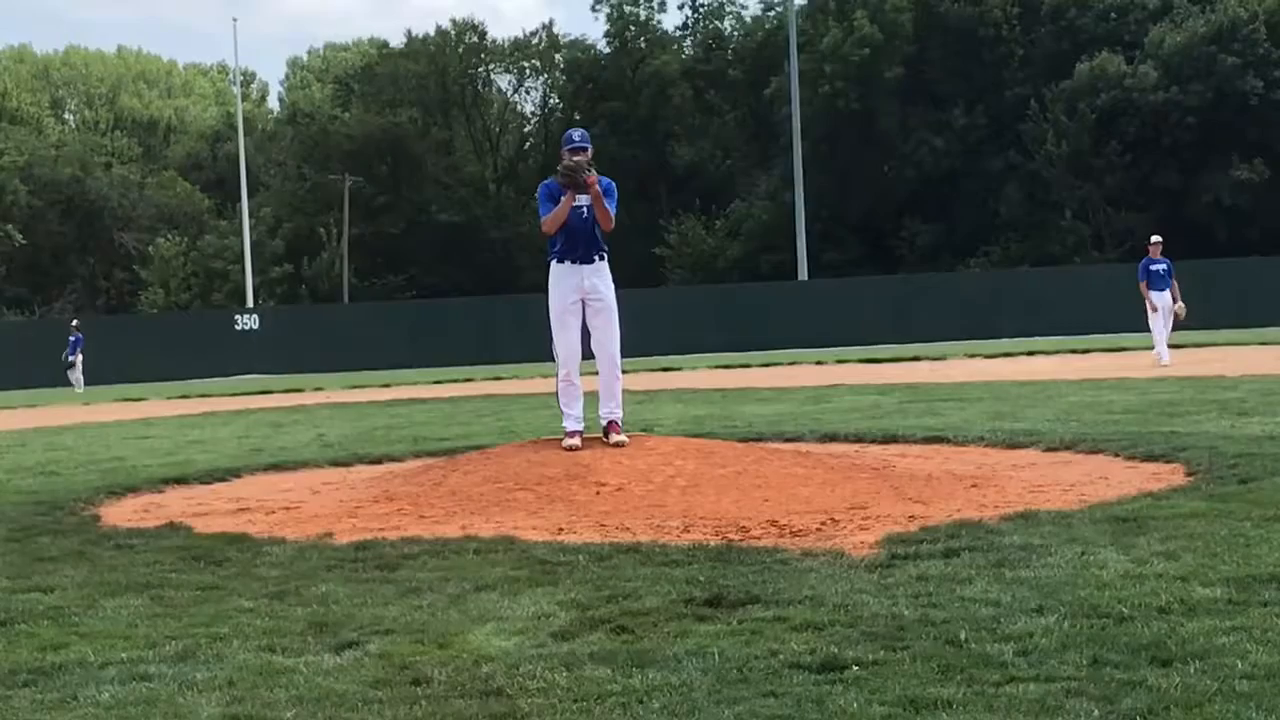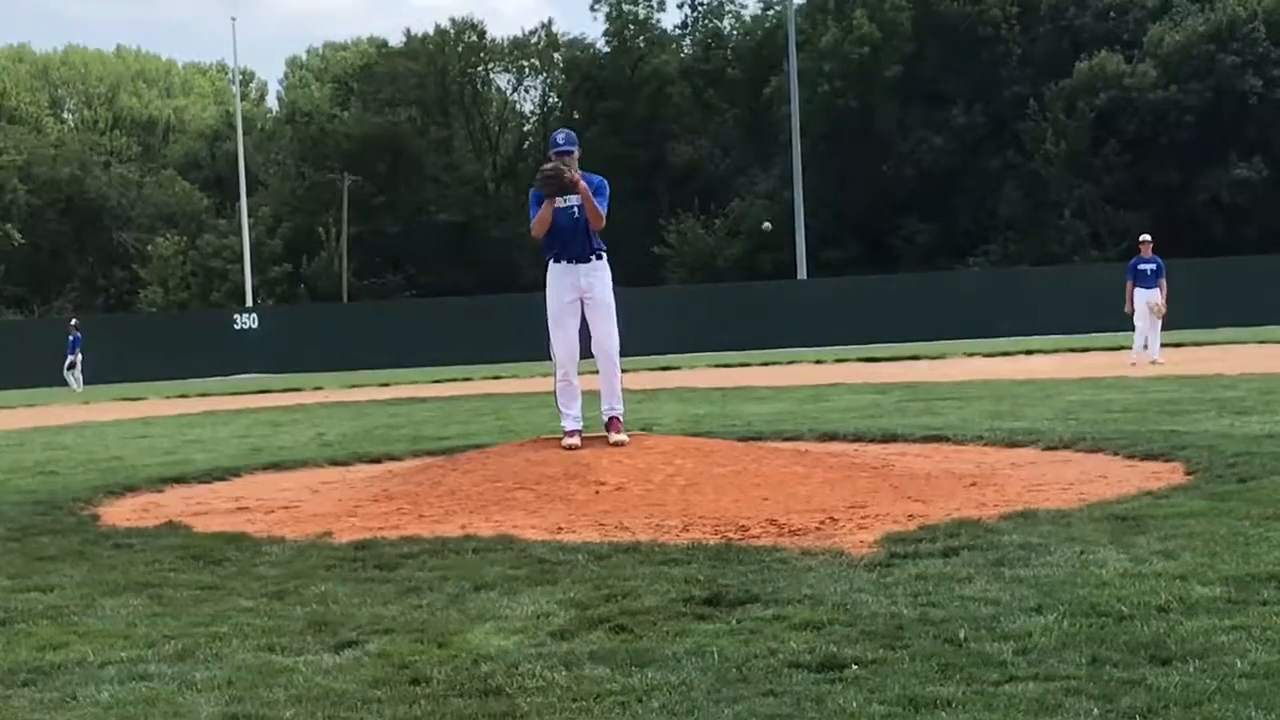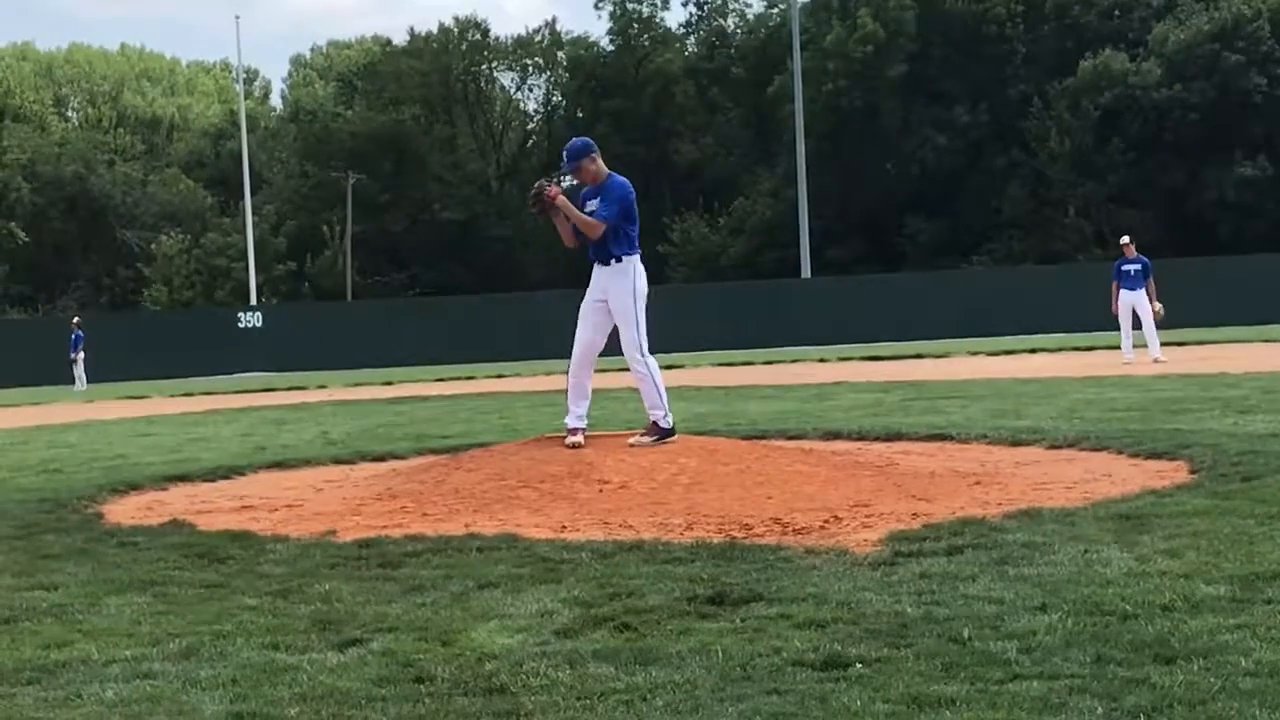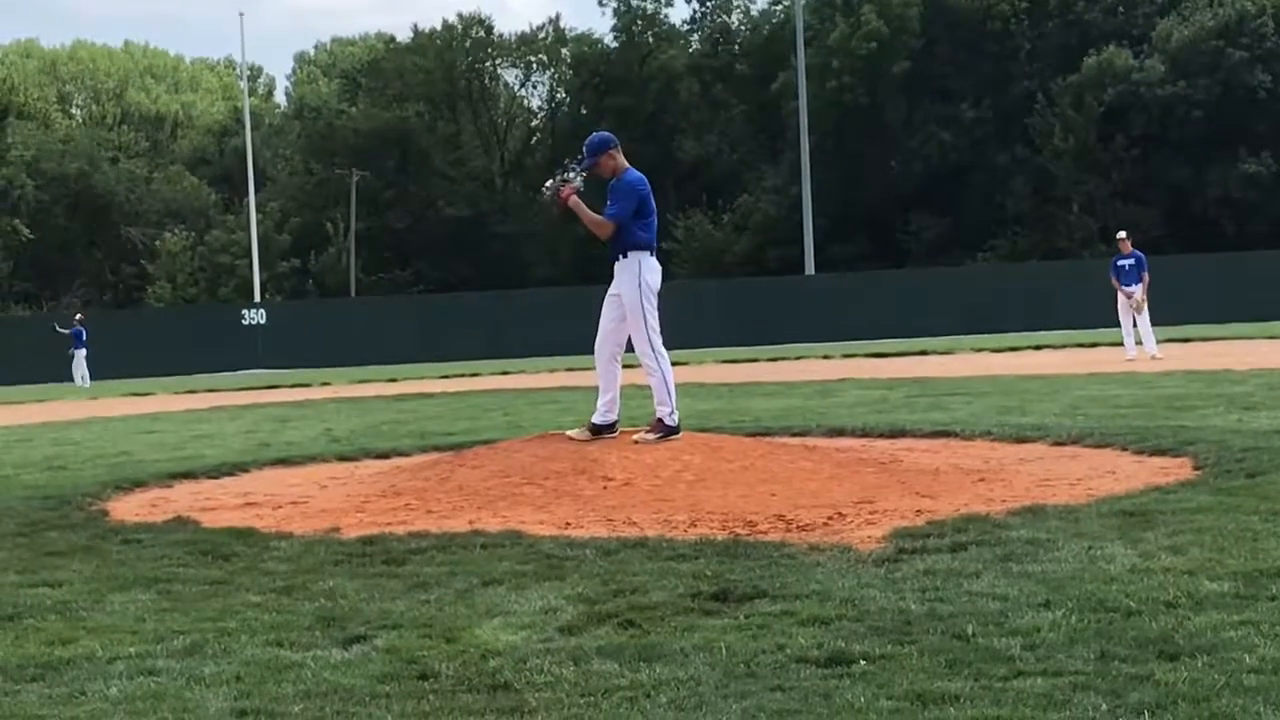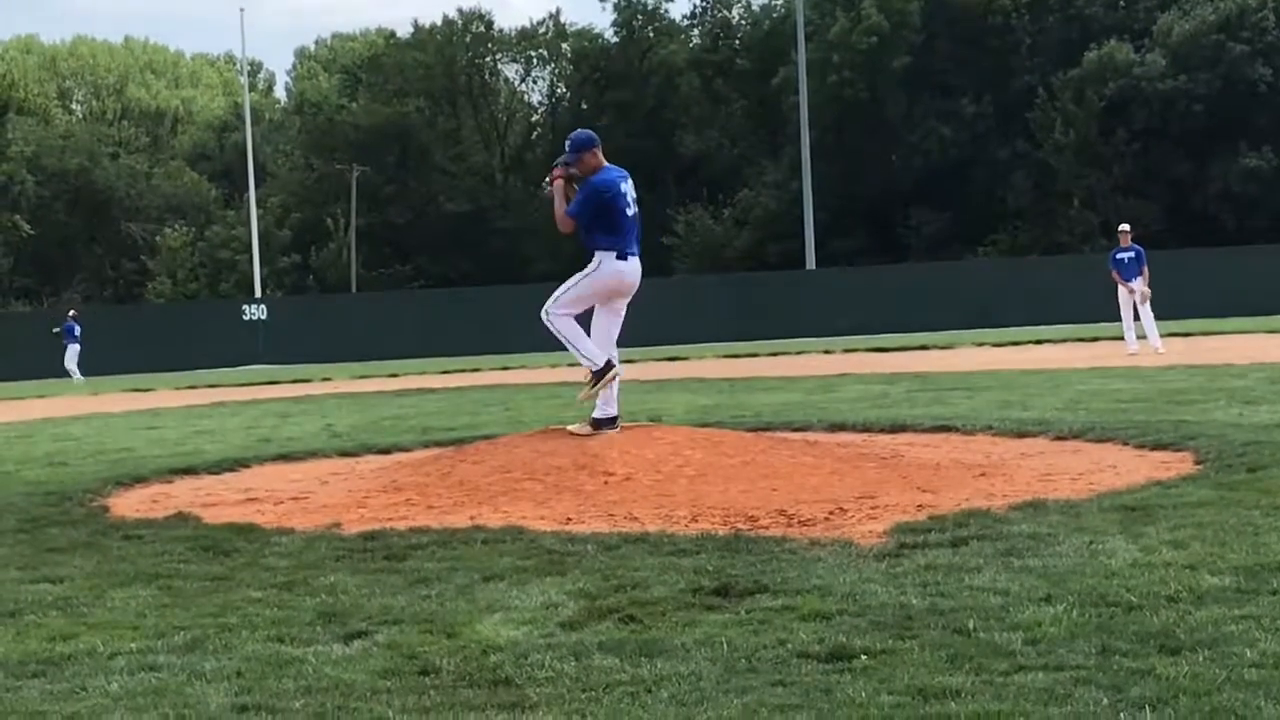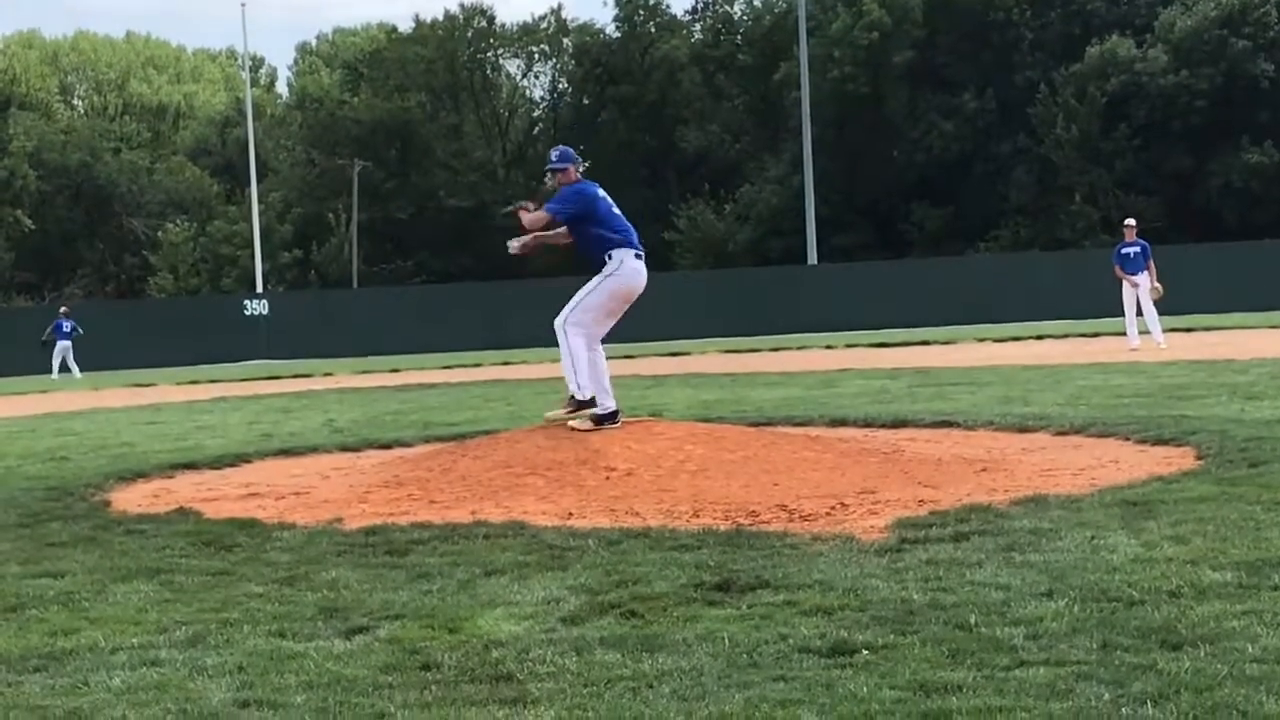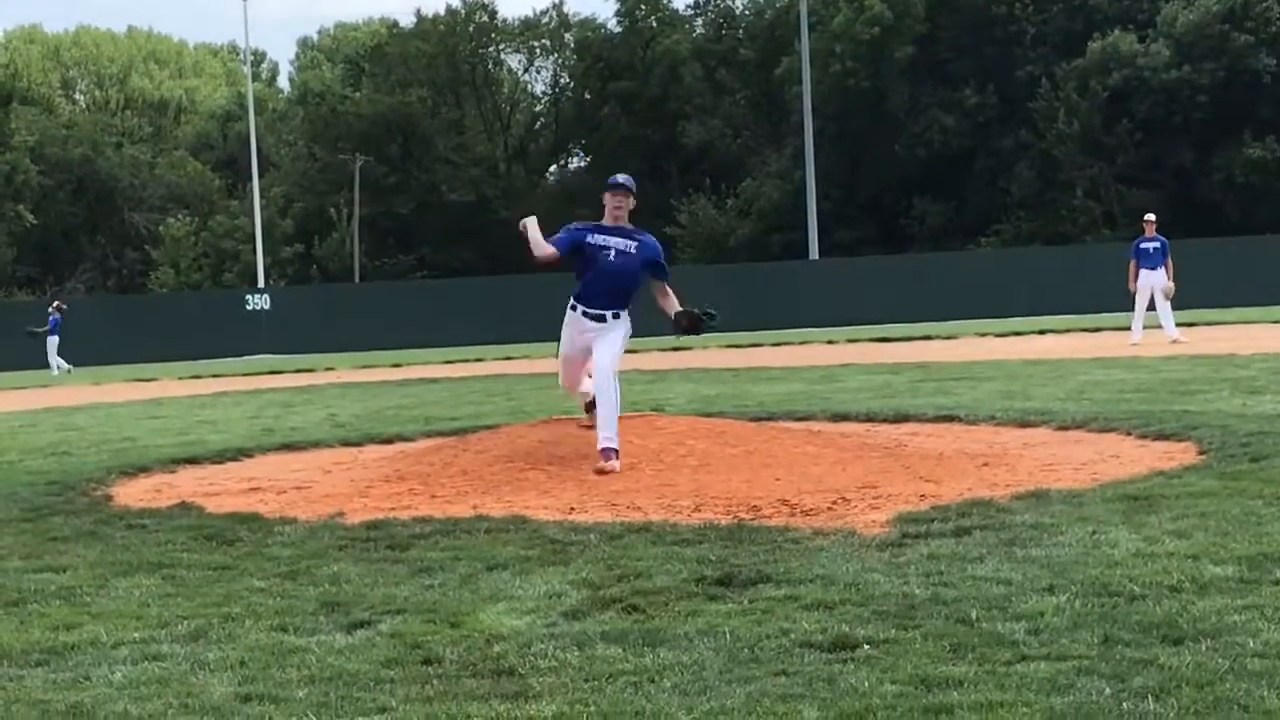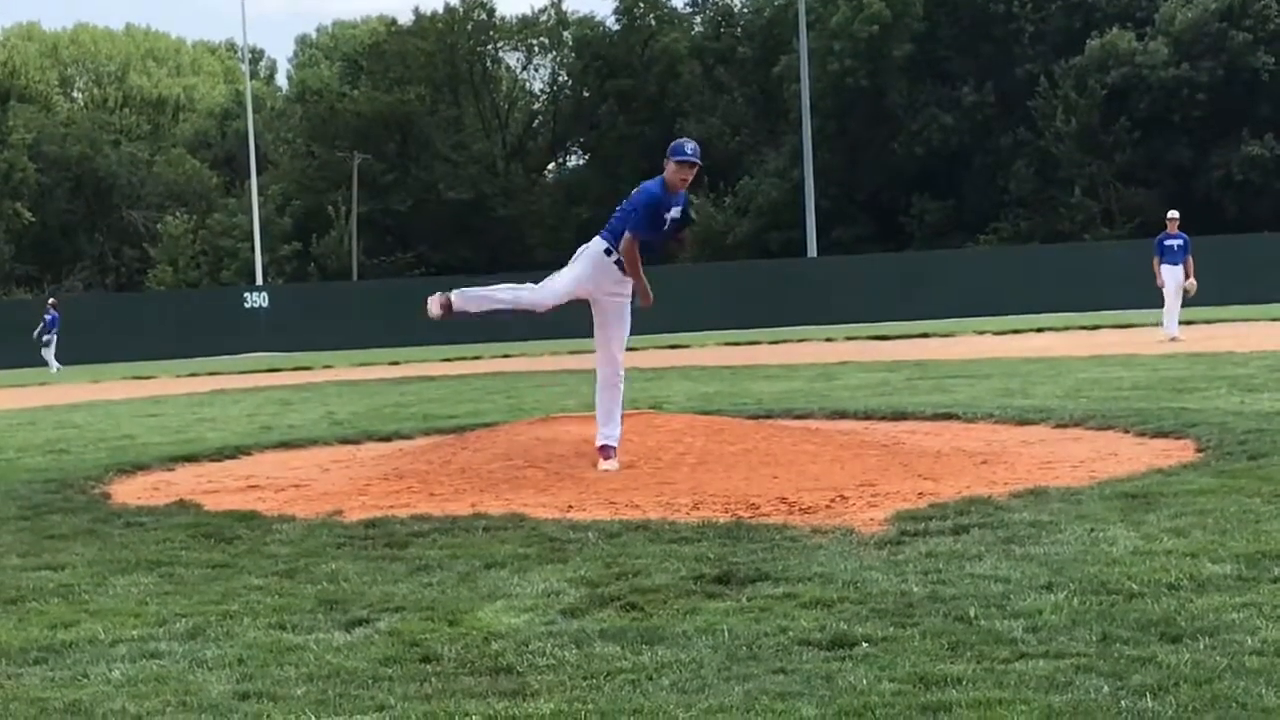
dt=0.5s
person 1, frame 1
left shoulder: (606, 185)
right shoulder: (550, 187)
left elbow: (608, 224)
right elbow: (548, 227)
left wrist: (595, 193)
right wrist: (571, 194)
left hip: (598, 270)
right hip: (563, 273)
left knee: (609, 351)
right knee: (566, 354)
left ankle: (611, 421)
right ankle: (572, 425)
person 1, frame 2
left shoulder: (596, 183)
right shoulder: (541, 190)
left elbow: (599, 222)
right elbow: (537, 232)
left wrist: (582, 190)
right wrist: (549, 198)
left hip: (595, 269)
right hip: (560, 273)
left knee: (607, 347)
right knee: (563, 354)
left ankle: (613, 418)
right ankle: (571, 425)
person 1, frame 3
left shoulder: (619, 187)
right shoulder: (586, 195)
left elbow: (595, 230)
right elbow: (572, 241)
left wrist: (564, 203)
right wrist: (554, 209)
left hip: (624, 272)
right hip: (599, 275)
left knee: (635, 351)
right knee: (581, 352)
left ankle: (663, 422)
right ankle: (576, 423)
person 1, frame 4
left shoulder: (631, 182)
right shoulder: (620, 184)
left elbow: (605, 230)
right elbow: (606, 227)
left wrist: (574, 202)
right wrist: (574, 204)
left hip: (637, 267)
right hip: (624, 270)
left knee: (648, 346)
right knee: (606, 346)
left ankle: (668, 420)
right ankle: (605, 420)
person 1, frame 5
left shoulder: (597, 184)
right shoulder: (621, 176)
left elbow: (566, 225)
left wrist: (558, 185)
right wrist: (571, 184)
left hip: (608, 266)
right hip: (628, 266)
left knee: (554, 312)
right knee: (603, 342)
left ankle: (600, 367)
right ankle: (606, 415)
person 1, frame 6
left shoulder: (576, 191)
right shoulder: (587, 193)
left elbow: (534, 221)
right elbow: (570, 233)
left wrist: (522, 211)
right wrist: (531, 240)
left hip: (622, 266)
right hip: (628, 269)
left knee: (567, 325)
right knee: (586, 338)
left ankle: (581, 397)
right ankle: (605, 410)
person 1, frame 7
left shoulder: (647, 244)
right shoulder: (582, 231)
left elbow: (662, 292)
right elbow: (543, 254)
left wrist: (679, 314)
right wrist: (532, 225)
left hip: (614, 324)
right hip: (579, 319)
left knee: (603, 369)
right knee: (569, 381)
left ankle: (608, 449)
right ankle: (594, 398)
person 1, frame 8
left shoulder: (679, 198)
right shoulder: (652, 192)
right elbow: (628, 246)
left wrist: (678, 231)
right wrist: (642, 287)
left hip: (620, 279)
right hip: (597, 263)
left knee: (612, 364)
right knee: (541, 296)
left ankle: (607, 443)
right ankle: (453, 299)
